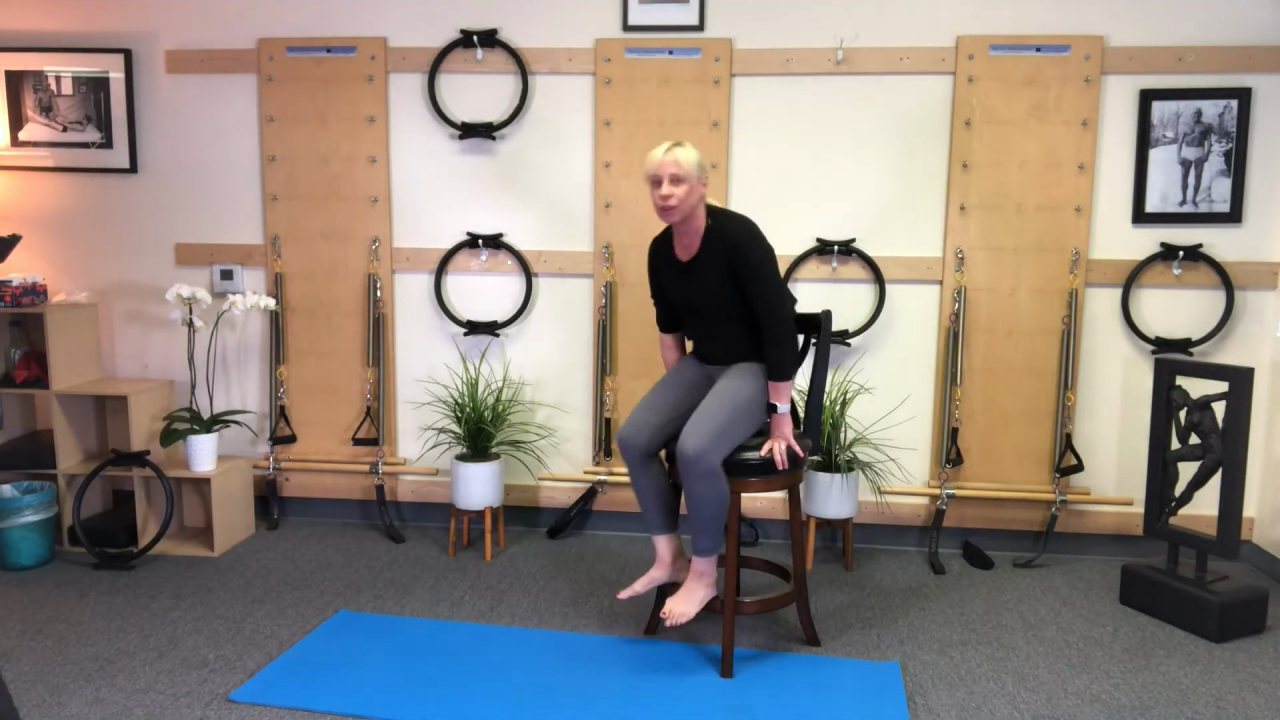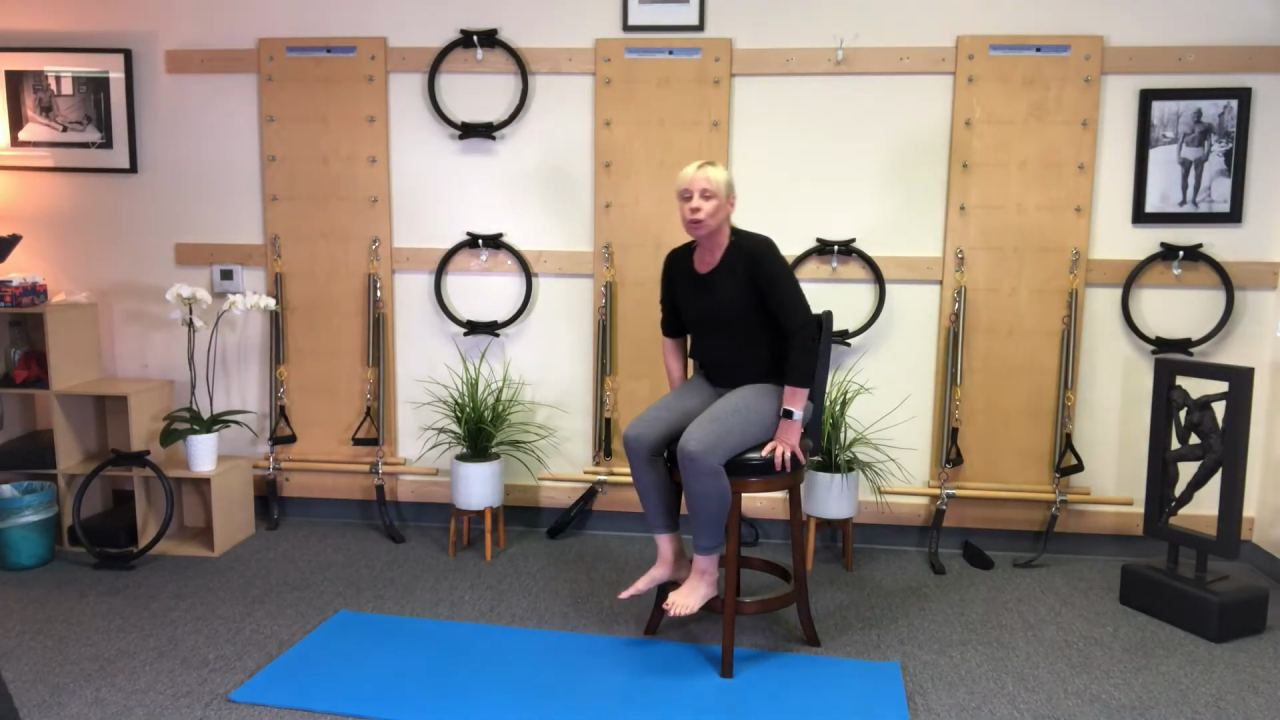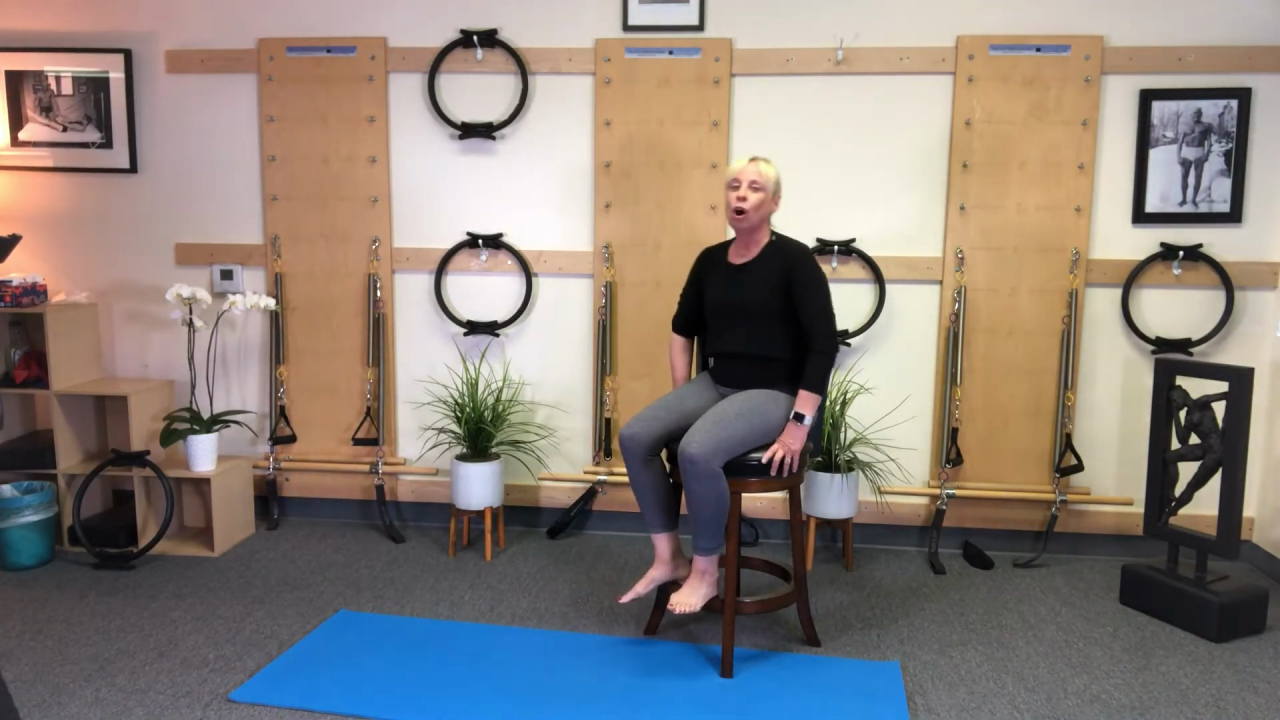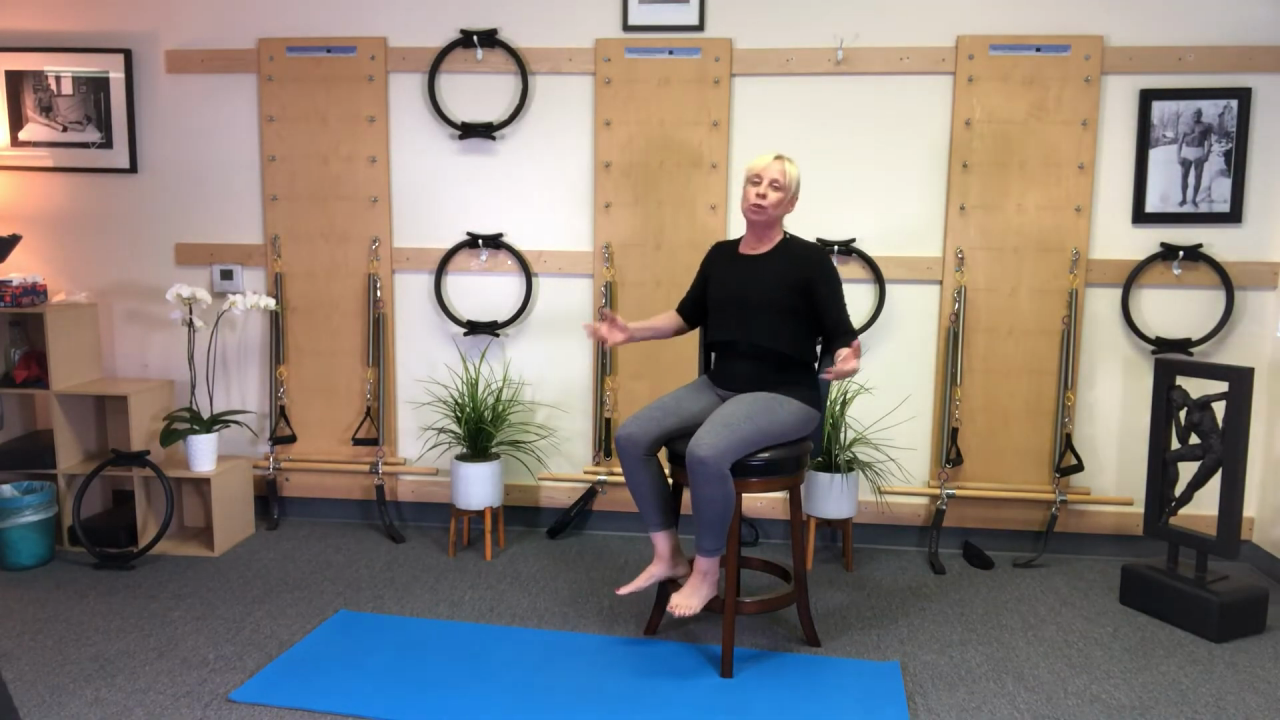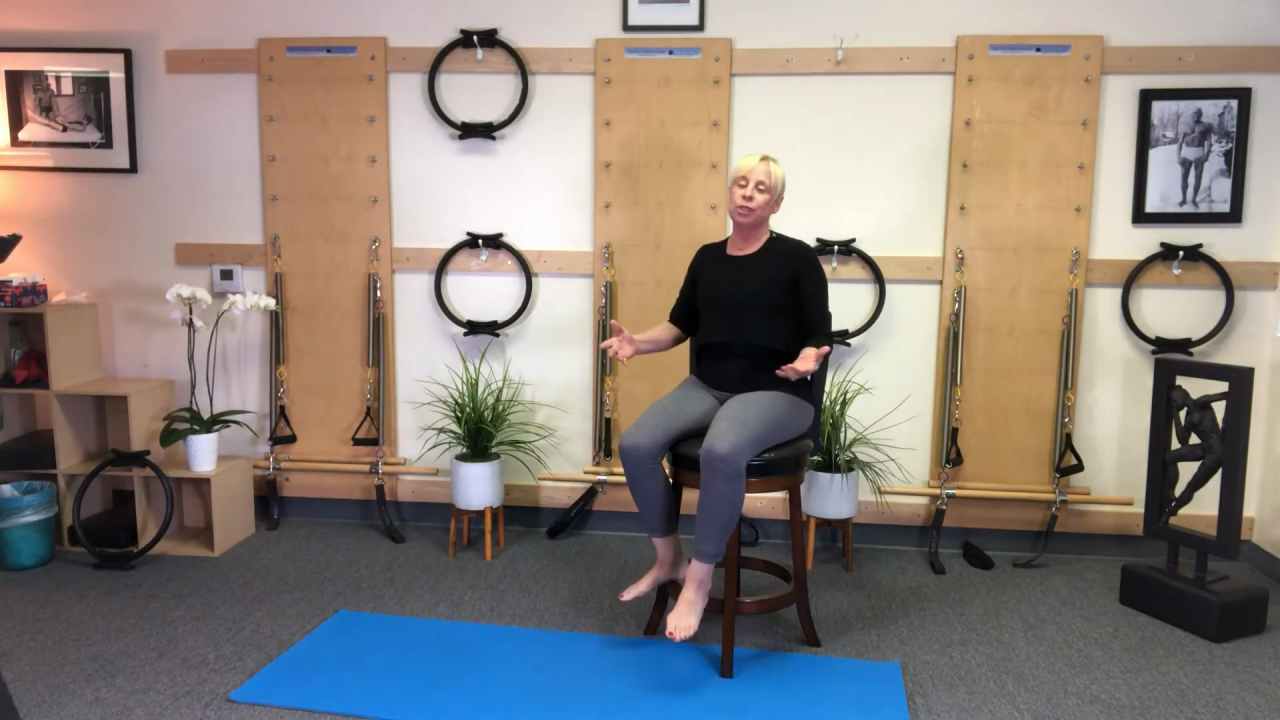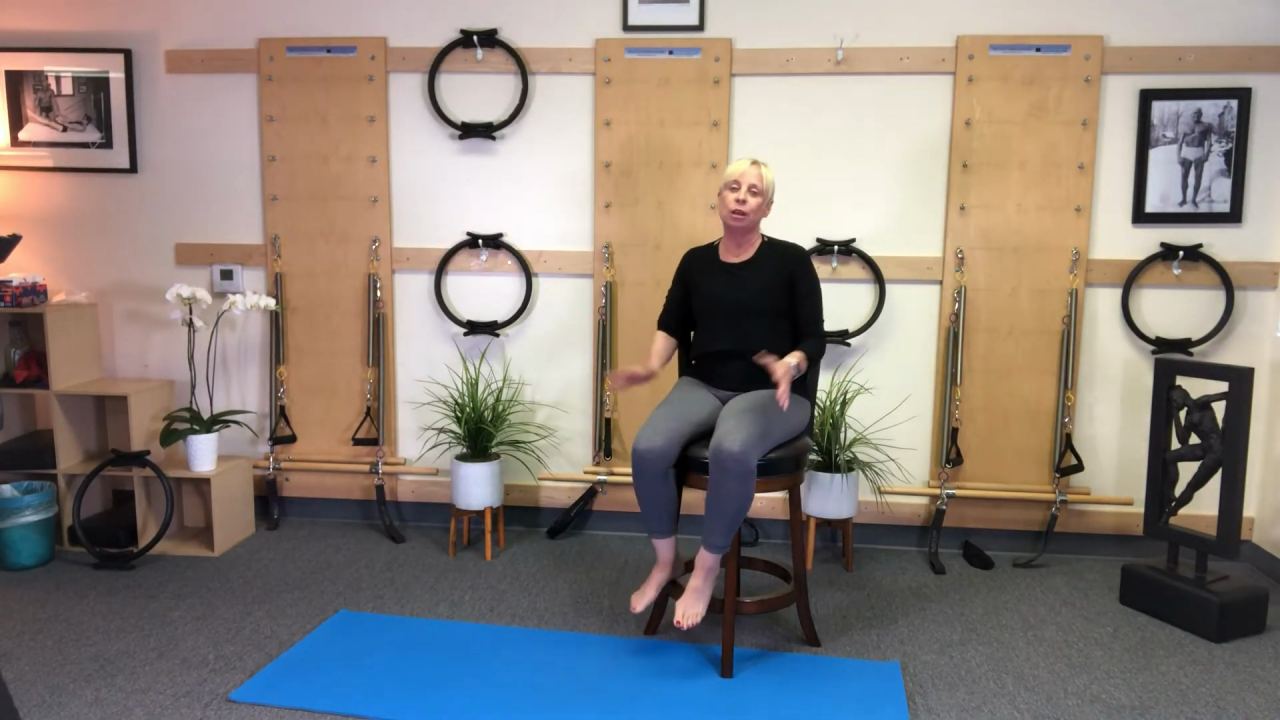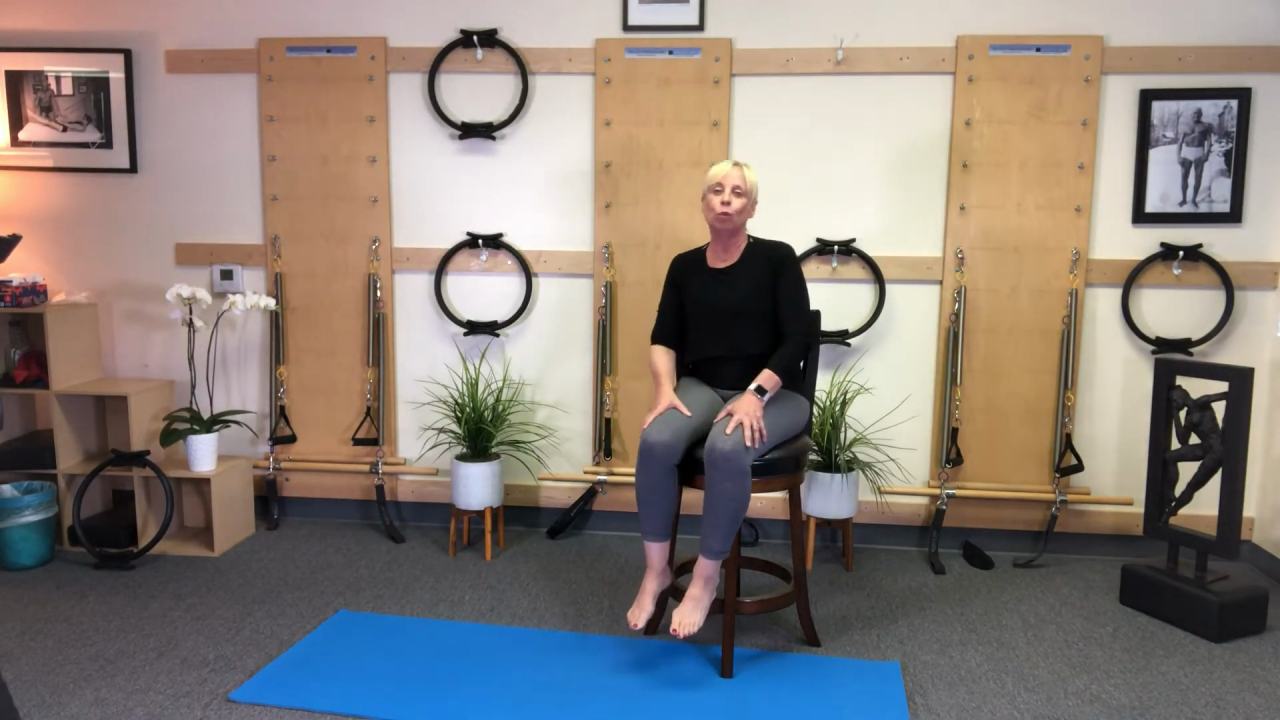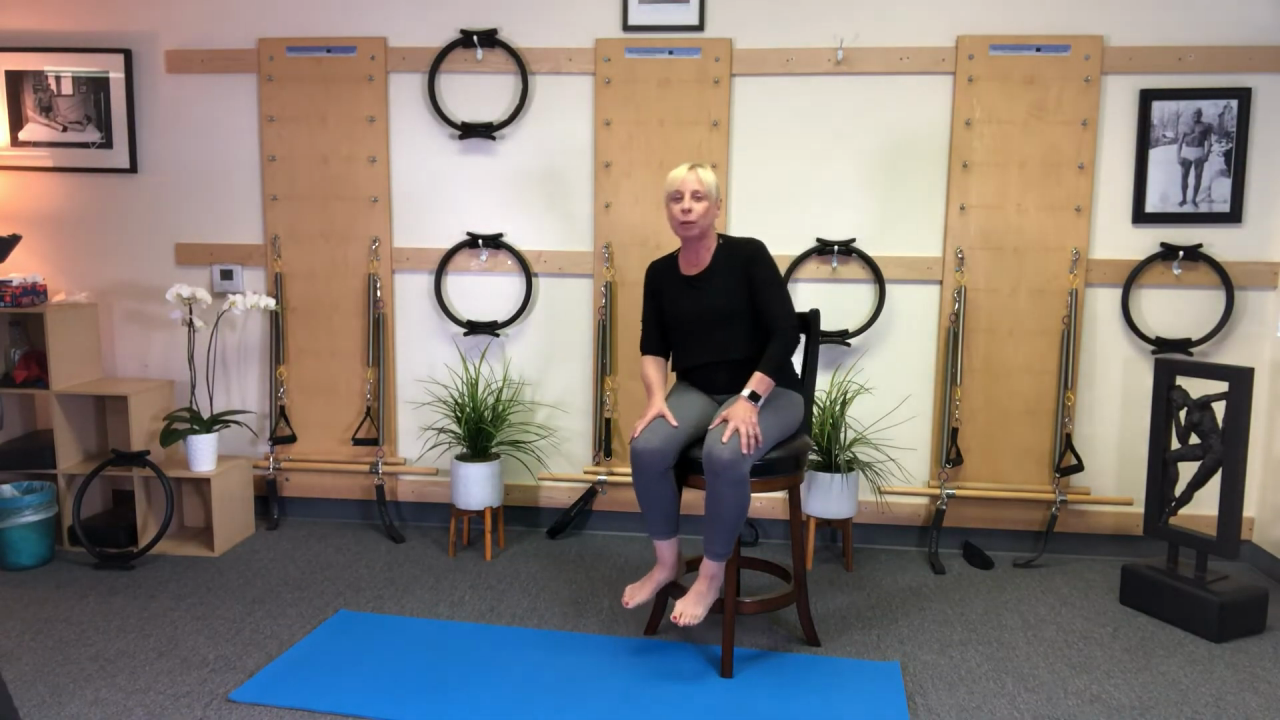
dt=0.4s
person 1, frame 1
left shoulder: (738, 236)
right shoulder: (660, 249)
left elbow: (778, 322)
right elbow: (669, 326)
left wrist: (779, 415)
right wrist: (677, 396)
left hip: (754, 365)
right hip: (703, 362)
left knee: (696, 449)
right knee: (634, 440)
left ankle: (704, 575)
right ankle: (670, 559)
person 1, frame 2
left shoulder: (757, 253)
right shoulder: (676, 263)
left elbow: (803, 333)
right elbow: (673, 335)
left wrist: (790, 420)
right wrist: (680, 404)
left hip: (767, 386)
right hip: (712, 383)
left knee: (697, 448)
right knee: (639, 437)
left ankle: (705, 573)
right ankle: (670, 559)
person 1, frame 3
left shoulder: (794, 259)
right shoulder: (709, 260)
left elbow: (823, 345)
right elbow: (683, 331)
left wrist: (799, 423)
right wrist: (679, 405)
left hip: (776, 392)
right hip: (716, 383)
left knee: (697, 451)
right knee: (635, 436)
left ankle: (705, 572)
right ankle: (668, 559)
person 1, frame 4
left shoulder: (809, 259)
right shoulder: (720, 254)
left elbow: (840, 334)
right elbow: (687, 315)
left wrist: (844, 361)
right wrist: (630, 331)
left hip: (782, 396)
right hip: (718, 385)
left knee: (704, 453)
right knee: (631, 436)
left ankle: (706, 572)
right ankle: (668, 556)
person 1, frame 5
left shoulder: (796, 257)
right shoulder: (707, 257)
left elbow: (819, 333)
right elbow: (681, 324)
left wrist: (809, 358)
right wrist: (638, 342)
left hip: (774, 392)
right hip: (707, 385)
left knee: (721, 452)
right knee: (636, 446)
left ankle: (699, 580)
right ankle: (669, 559)
person 1, frame 6
left shoulder: (790, 260)
right shoulder: (696, 261)
left elbow: (813, 338)
right elbow: (672, 326)
left wrist: (791, 365)
right wrist: (651, 365)
left hip: (769, 391)
right hip: (703, 384)
left knee: (731, 452)
right knee: (647, 450)
left ankle: (707, 569)
right ankle: (666, 561)
person 1, frame 7
left shoulder: (777, 258)
right shoulder: (684, 266)
left elbow: (797, 340)
right elbow: (664, 338)
left wrist: (755, 394)
right wrist: (665, 390)
left hip: (772, 392)
right hip: (701, 385)
left knee: (726, 450)
right knee: (656, 441)
left ankle: (705, 577)
right ankle: (656, 570)
person 1, frame 8
left shoulder: (749, 256)
right shoulder: (659, 273)
left elbow: (785, 335)
right elbow: (654, 348)
left wrist: (747, 399)
right wrist: (657, 398)
left hip: (767, 391)
right hip: (697, 390)
left knee: (725, 456)
right knee: (646, 448)
left ankle: (711, 575)
right ankle: (666, 563)
